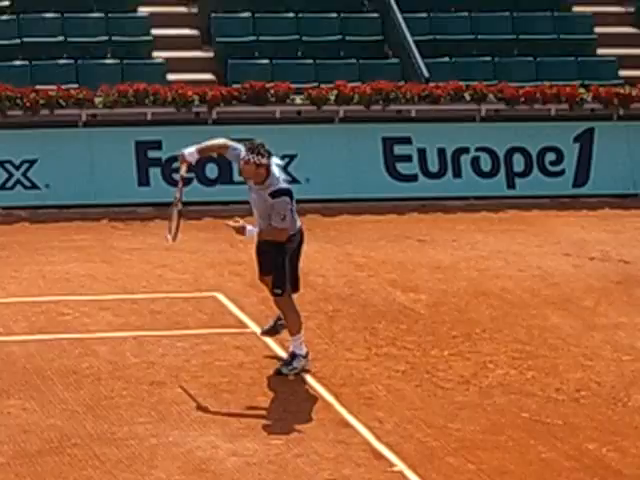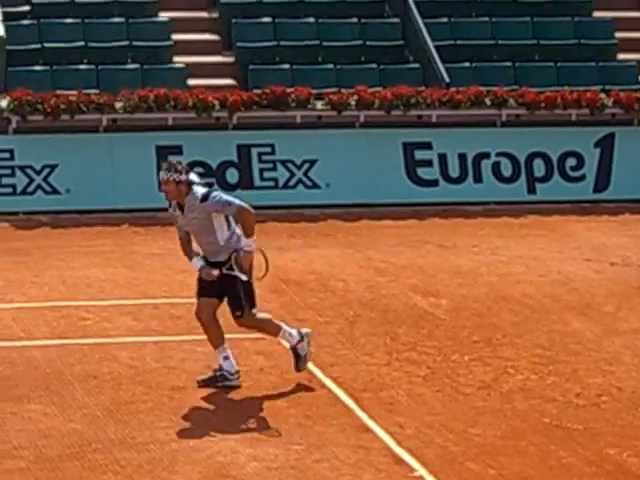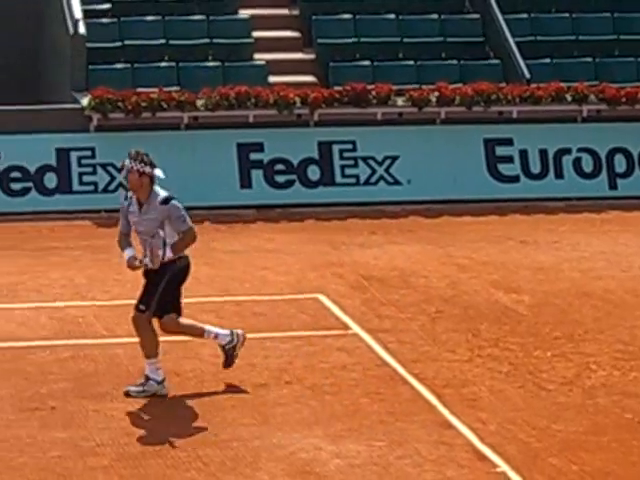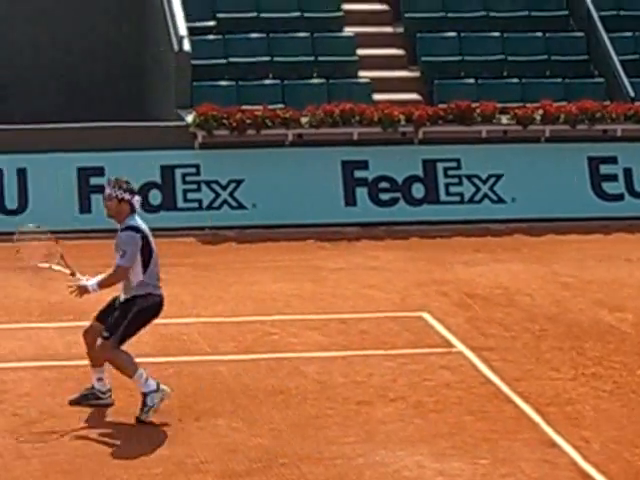
dt=0.4s
person 1, frame 1
left shoulder: (280, 193)
right shoulder: (251, 166)
left elbow: (283, 233)
right elbow: (225, 145)
left wrist: (249, 230)
right wrist: (193, 152)
left hip: (286, 241)
right hip: (265, 238)
left knee: (281, 298)
right knee: (267, 279)
left ankle: (299, 353)
right ankle: (285, 318)
person 1, frame 2
left shoulder: (206, 199)
right shoulder: (175, 208)
left elbow: (246, 212)
right elbow: (184, 241)
left wrist: (247, 245)
right wrist: (198, 265)
left hip: (234, 261)
right hip: (212, 262)
left knee: (246, 319)
right knee: (203, 313)
left ankle: (296, 338)
right ankle: (228, 370)
person 1, frame 3
left shoulder: (166, 203)
right shoulder: (128, 201)
left elbow: (189, 237)
right elbow: (123, 236)
left wrist: (160, 257)
right wrist: (129, 255)
left hip: (170, 268)
right hip: (154, 268)
left knee: (140, 319)
right knee: (169, 324)
left ankle: (155, 379)
right ankle: (227, 338)
person 1, frame 4
left shoulder: (130, 233)
right shoulder: (132, 228)
left elbow: (119, 274)
left wrist: (91, 286)
right wrist: (96, 280)
left hip: (145, 300)
right hip: (132, 297)
left knee: (105, 347)
right knee: (90, 335)
left ankle: (152, 390)
right ankle: (100, 390)
